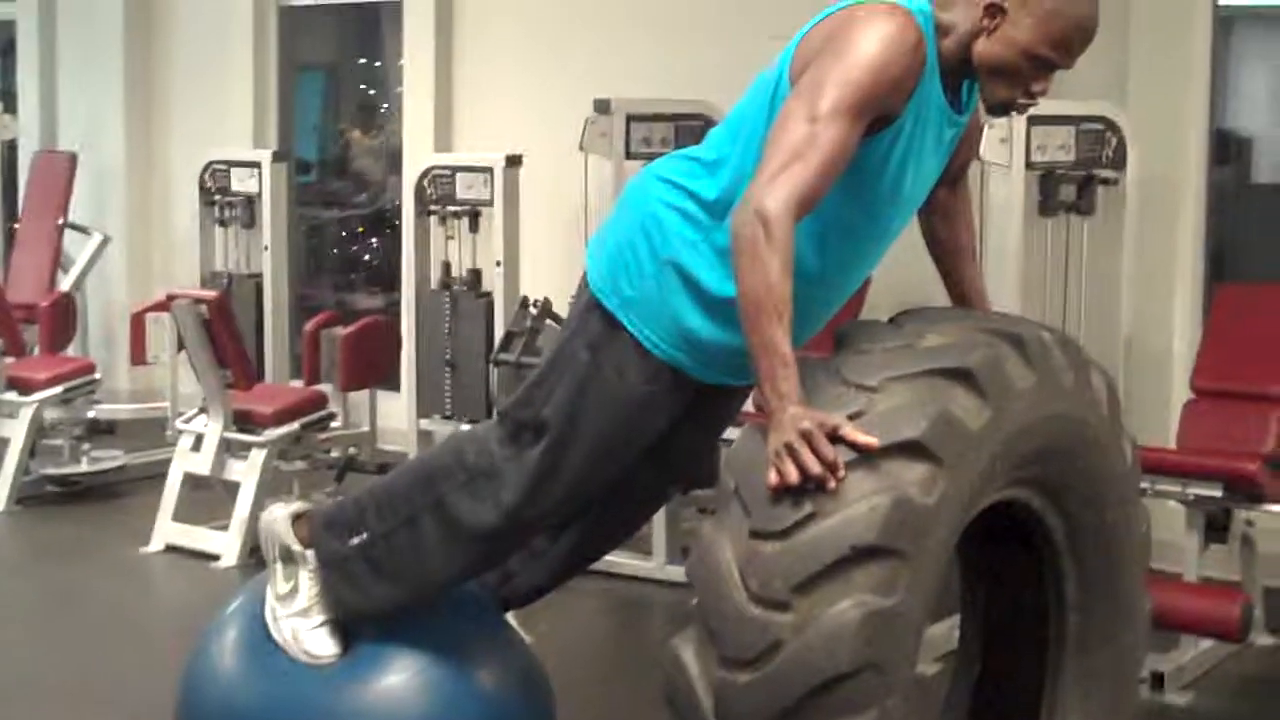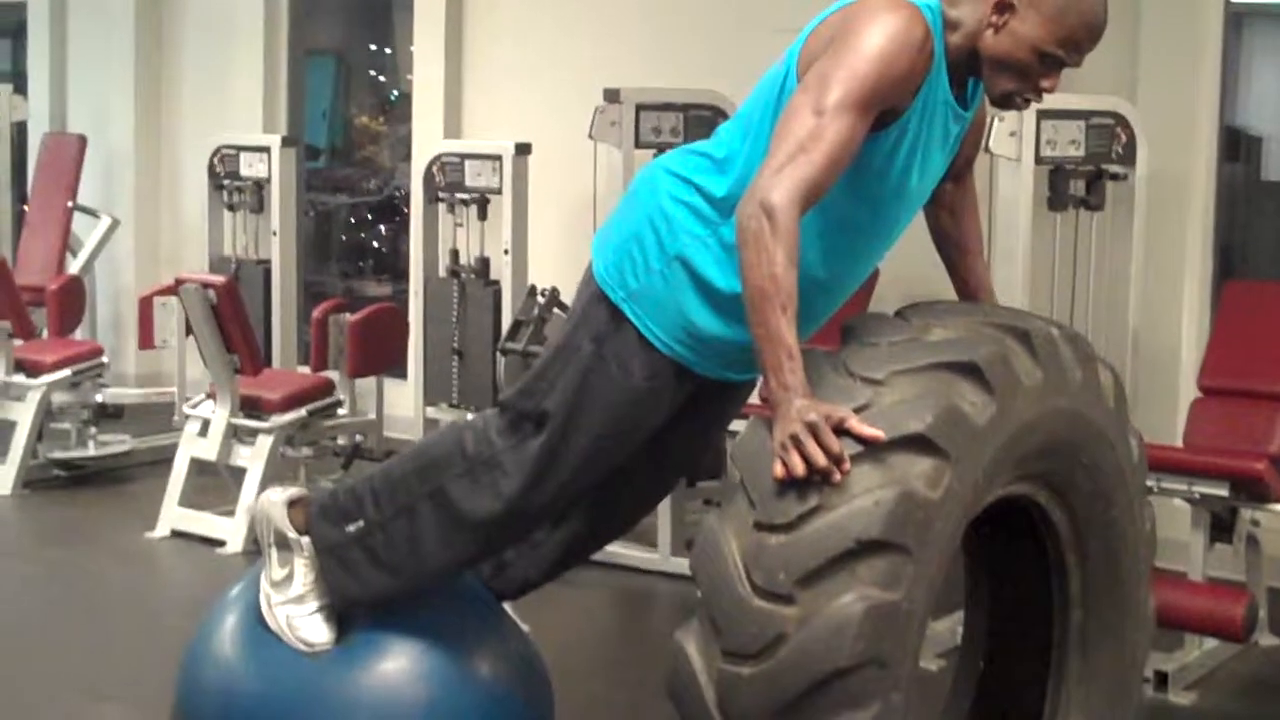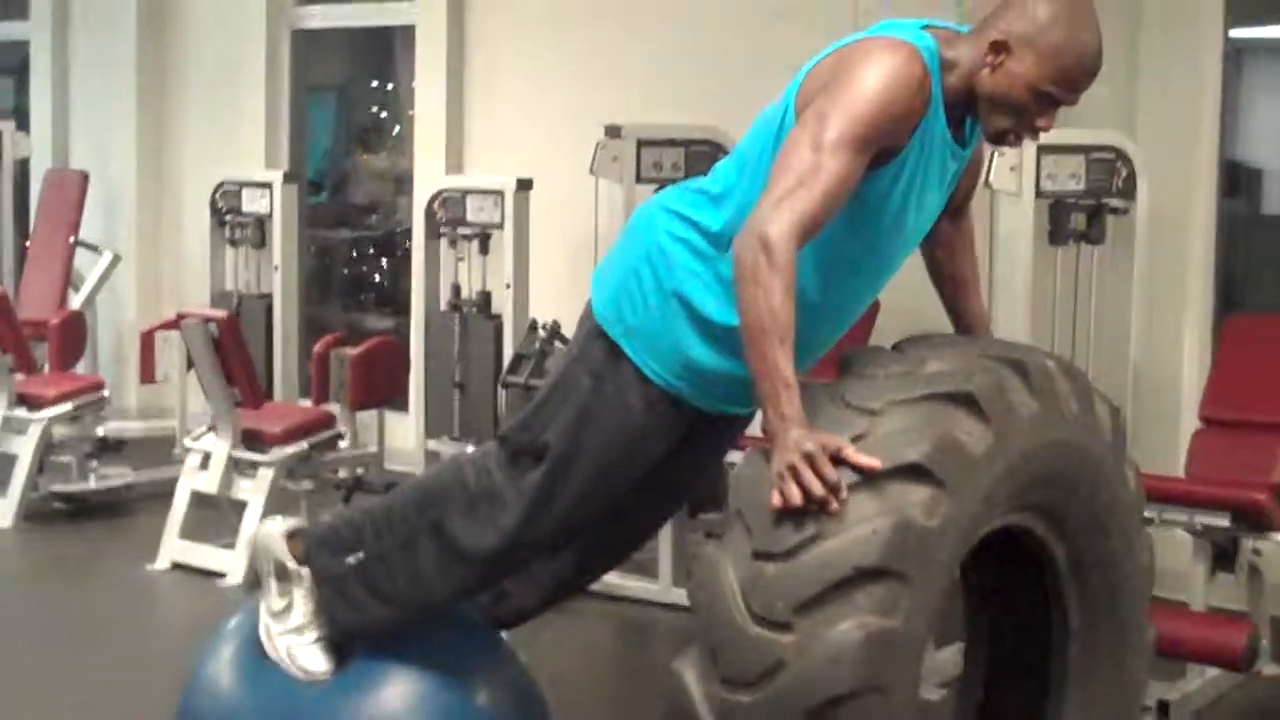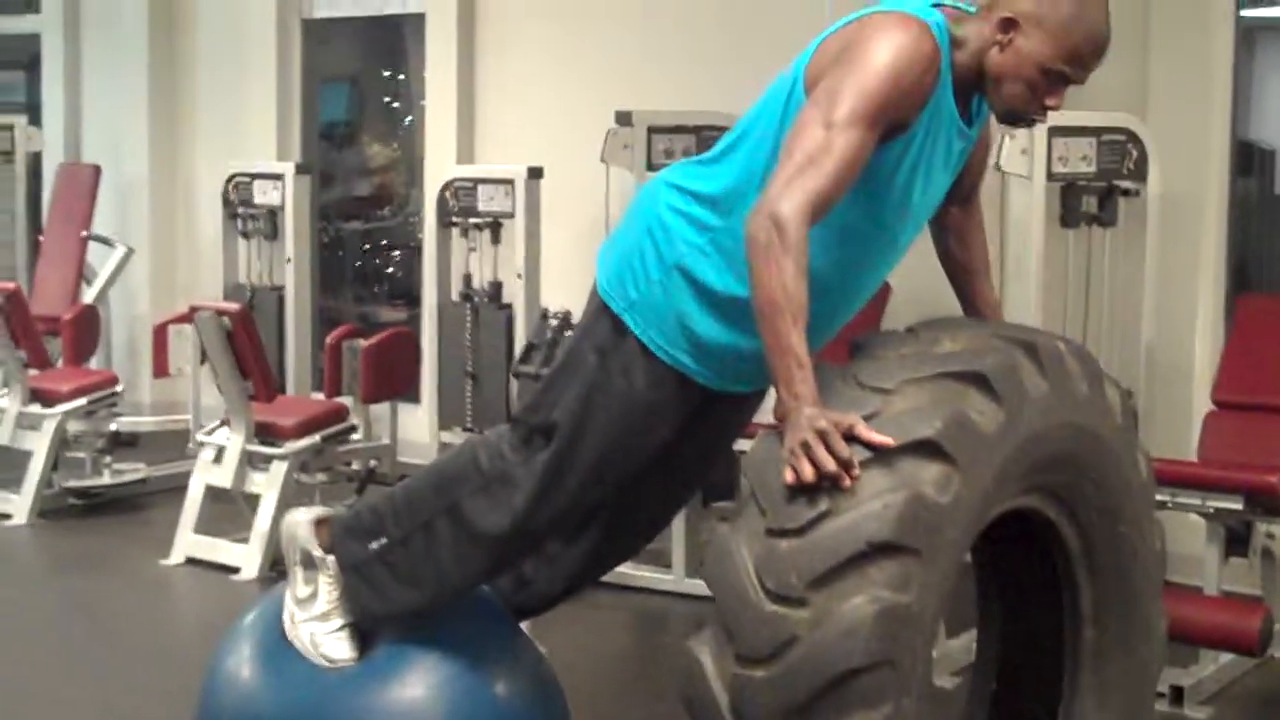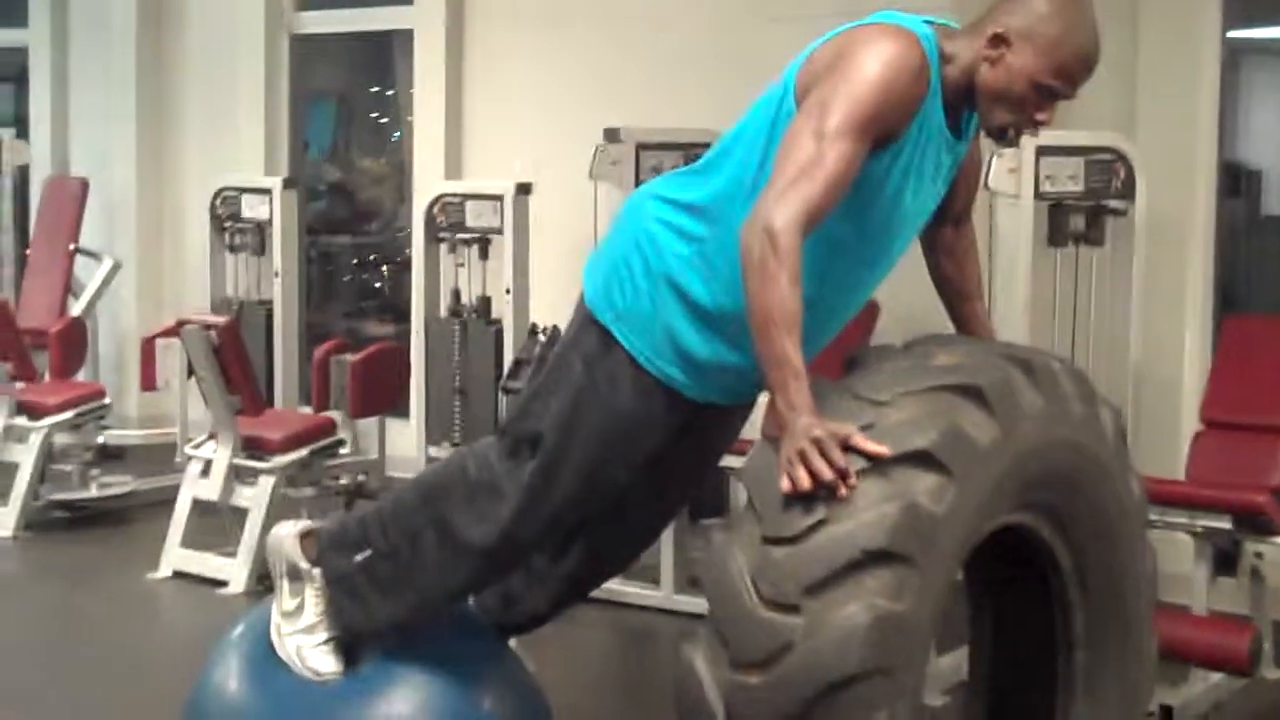
dt=0.5s
person 1, frame 1
left shoulder: (962, 91)
left elbow: (944, 192)
right elbow: (764, 211)
right wrist: (786, 404)
left hip: (731, 327)
right hip: (670, 282)
left knee: (614, 501)
right knee: (529, 467)
left ankle: (465, 593)
right ankle: (315, 542)
person 1, frame 2
left shoulder: (969, 85)
left elbow: (950, 191)
right elbow: (771, 204)
right wrist: (791, 397)
left hip: (734, 322)
right hip: (675, 275)
left knee: (613, 494)
right knee: (528, 459)
left ankle: (459, 580)
right ankle: (310, 529)
person 1, frame 3
left shoulder: (963, 125)
right shoulder: (891, 74)
left elbow: (948, 234)
right elbow: (766, 239)
right wrist: (788, 426)
left hip: (730, 354)
right hip: (669, 312)
left knee: (609, 524)
right knee: (529, 491)
left ankle: (455, 607)
right ankle: (310, 560)
person 1, frame 4
left shoulder: (974, 97)
left elbow: (956, 210)
right elbow: (779, 217)
right wrist: (800, 405)
left hip: (741, 336)
right hip: (677, 288)
left knee: (629, 512)
right knee: (543, 474)
left ankle: (481, 602)
right ankle: (336, 547)
person 1, frame 5
left shoulder: (963, 118)
left elbow: (949, 230)
right elbow: (775, 227)
right wrist: (797, 415)
left hip: (729, 350)
right hip: (665, 303)
left knee: (617, 527)
right knee: (529, 484)
left ankle: (470, 616)
right ankle: (321, 561)
